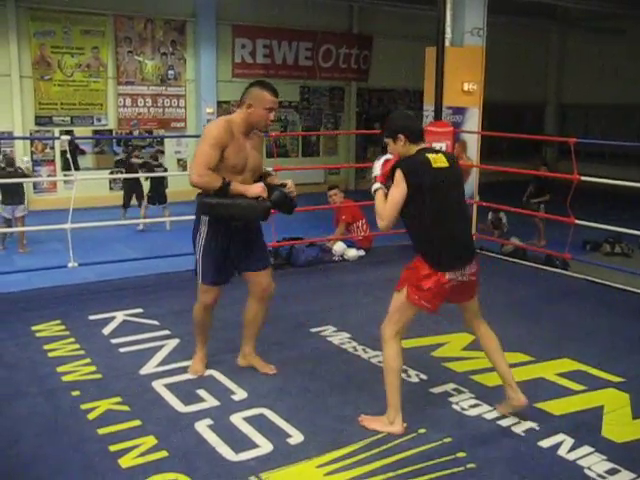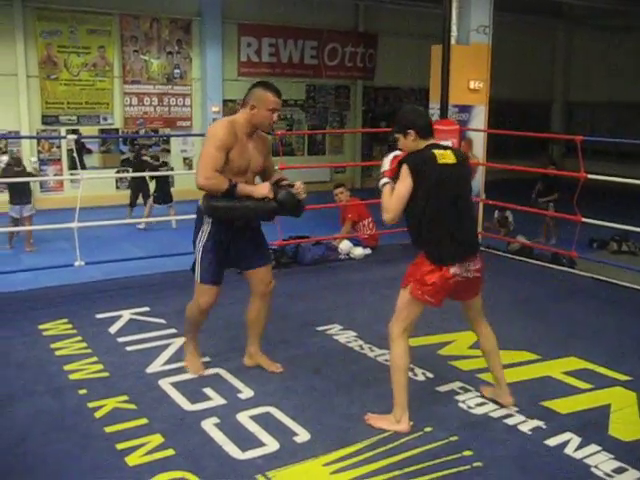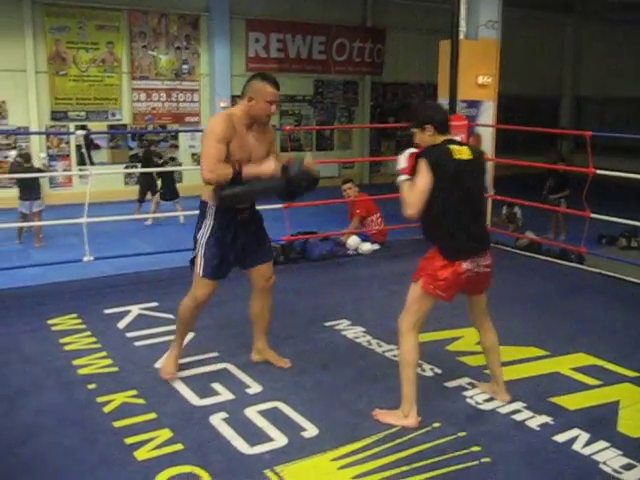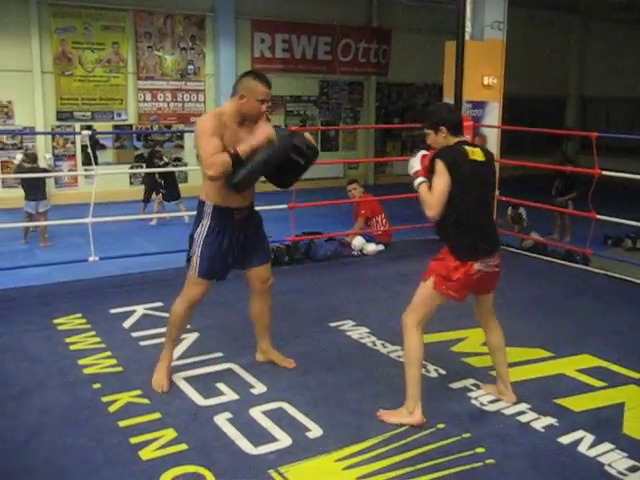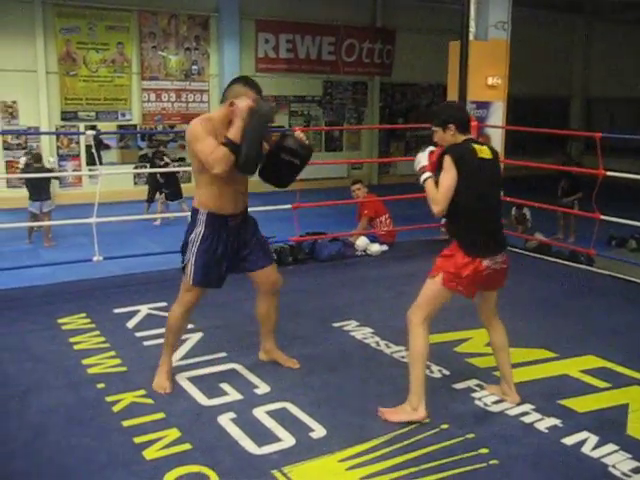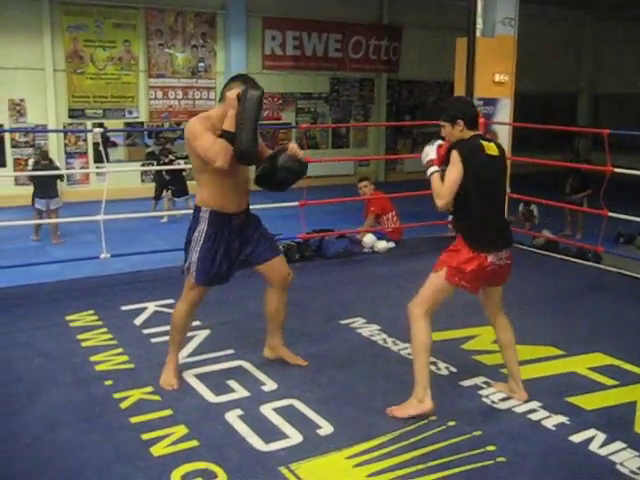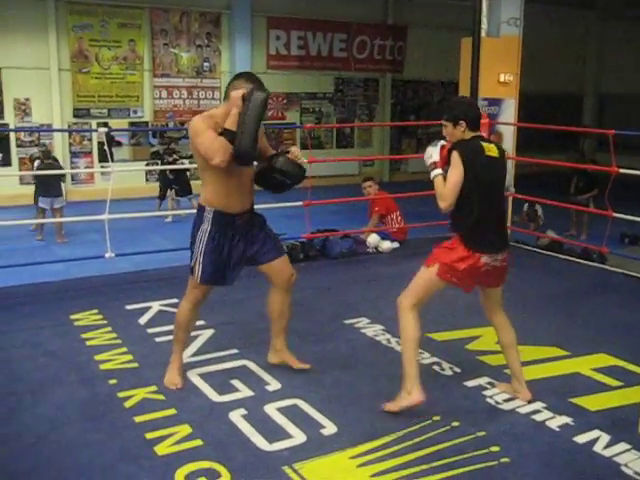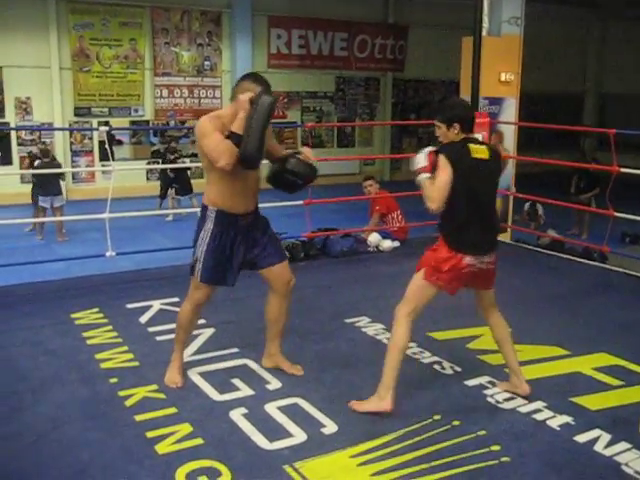
dt=0.1s
person 1, frame 1
left shoulder: (406, 167)
right shoulder: (450, 162)
left elbow: (385, 221)
left wrist: (380, 181)
left hip: (432, 266)
right hip: (465, 262)
left knee: (390, 334)
right knee: (477, 323)
left ankle: (393, 418)
right ankle: (513, 392)
person 1, frame 2
left shoulder: (413, 162)
right shoulder: (460, 159)
left elbow: (389, 215)
left wrist: (386, 177)
left hip: (435, 263)
right hip: (470, 258)
left knee: (397, 331)
right knee: (478, 321)
left ankle: (399, 416)
right ankle: (502, 389)
person 1, frame 3
left shoulder: (430, 156)
right shoulder: (476, 155)
left elbow: (412, 210)
left wrist: (405, 173)
left hip: (448, 257)
right hip: (480, 254)
left knee: (407, 325)
right knee: (481, 318)
left ankle: (407, 411)
right ankle: (499, 386)
person 1, frame 4
left shoulder: (445, 157)
right shoulder: (486, 157)
left elbow: (433, 211)
left wrist: (420, 175)
left hip: (459, 257)
right hip: (489, 254)
left knee: (412, 322)
right knee: (487, 318)
left ankle: (412, 409)
right ankle: (505, 387)
person 1, frame 5
left shoulder: (454, 154)
right shoulder: (491, 154)
left elbow: (438, 206)
left wrist: (426, 172)
left hip: (466, 253)
right hip: (496, 252)
left knee: (417, 316)
right knee: (490, 316)
left ankle: (415, 404)
right ankle: (508, 388)
person 1, frame 6
left shoulder: (461, 149)
right shoulder: (497, 151)
left elbow: (443, 201)
left wrist: (432, 165)
left hip: (471, 249)
right hip: (500, 248)
left knee: (418, 309)
right knee: (496, 313)
left ankle: (421, 397)
right ankle: (516, 385)
person 1, frame 7
left shoulder: (462, 151)
right shoulder: (497, 153)
left elbow: (445, 203)
left wrist: (435, 166)
left hip: (467, 249)
right hip: (497, 249)
left knee: (407, 303)
right knee: (495, 312)
left ankle: (411, 388)
right ankle: (520, 385)
person 1, frame 8
left shoulder: (450, 153)
right shoulder: (492, 155)
left elbow: (435, 204)
left wrist: (423, 171)
left hip: (453, 250)
right hip: (485, 251)
left knee: (403, 313)
right knee: (490, 311)
left ankle: (383, 396)
right ankle: (518, 380)
person 2, frame 1
left shoulder: (257, 138)
right shoulder: (218, 130)
right elbow: (197, 176)
left wrist: (280, 184)
right wrist: (243, 188)
left hip: (245, 222)
right hip: (214, 222)
left knee: (263, 289)
right knee: (208, 297)
left ankle: (247, 353)
right ankle: (200, 349)
person 2, frame 2
left shoulder: (262, 139)
right shoulder: (222, 131)
left elbow: (268, 174)
right elbow: (204, 179)
left wrist: (288, 185)
right wrist: (251, 189)
left hip: (246, 221)
right hip: (215, 221)
left knee: (264, 286)
right knee: (206, 299)
left ankle: (253, 352)
right ankle: (191, 345)
person 2, frame 3
left shoulder: (264, 129)
right shoulder: (221, 123)
left elbow: (273, 167)
right elbow: (210, 174)
right wrist: (256, 170)
left hip: (248, 214)
right hip: (218, 215)
left knee: (265, 282)
right knee: (202, 292)
left ankle: (260, 348)
right ankle: (175, 349)
person 2, frame 4
left shoulder: (257, 125)
right shoulder: (211, 121)
left elbow: (272, 164)
right elbow: (213, 169)
right wrist: (251, 143)
left hip: (247, 215)
right hip: (215, 216)
left knee: (263, 284)
right knee: (193, 292)
left ankle: (264, 348)
right ankle: (165, 359)
person 2, frame 5
left shoulder: (247, 128)
right shoulder: (200, 127)
left elbow: (269, 163)
right elbow: (219, 166)
left wrist: (289, 145)
right wrist: (238, 121)
left hip: (242, 220)
right hip: (209, 223)
left knee: (271, 283)
right knee: (188, 298)
left ankle: (268, 347)
right ankle: (165, 364)
person 2, frame 6
left shoulder: (245, 125)
right shoulder: (199, 125)
left elbow: (265, 159)
right elbow: (221, 160)
left wrist: (287, 152)
right wrist: (232, 114)
left hip: (244, 218)
right hip: (211, 221)
left knee: (282, 276)
right knee: (192, 295)
left ankle: (274, 344)
right ankle: (171, 361)
person 2, frame 7
right shoulder: (202, 123)
left elbow: (267, 157)
right elbow: (219, 158)
left wrist: (289, 155)
right wrist: (235, 114)
left hip: (249, 218)
right hip: (216, 220)
left knee: (285, 277)
right knee: (195, 295)
left ankle: (278, 349)
right ankle: (176, 360)
person 2, frame 8
left shoulder: (260, 128)
right shoulder: (209, 124)
left elbow: (278, 157)
right elbow: (224, 160)
left wrist: (298, 156)
right wrist: (242, 117)
left hip: (253, 219)
right hip: (219, 220)
left knee: (284, 282)
right knee: (199, 296)
left ankle: (272, 353)
right ankle: (177, 359)
